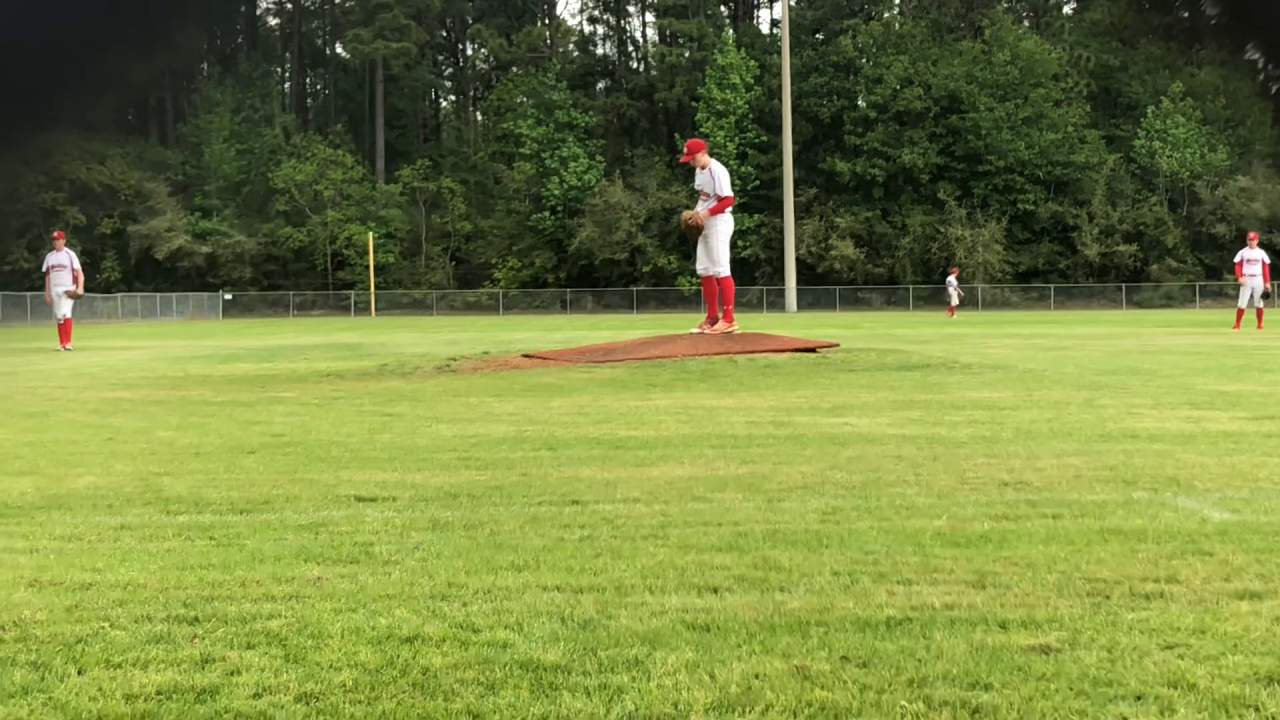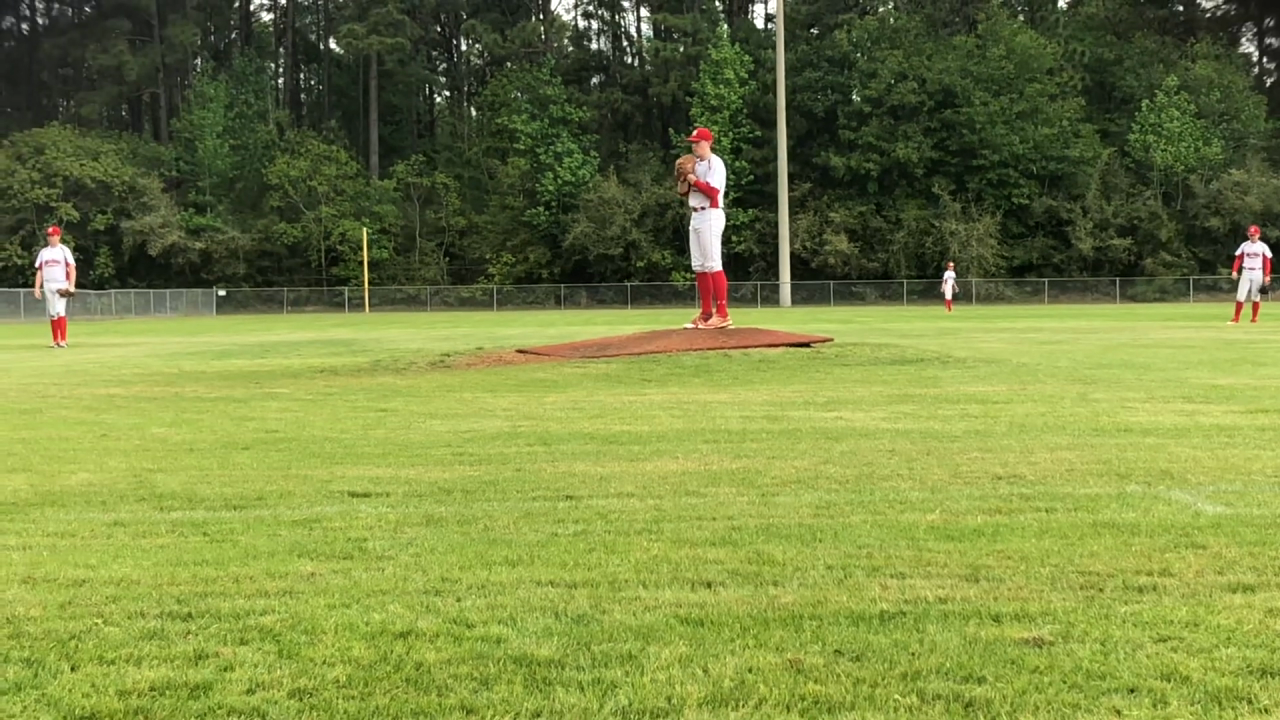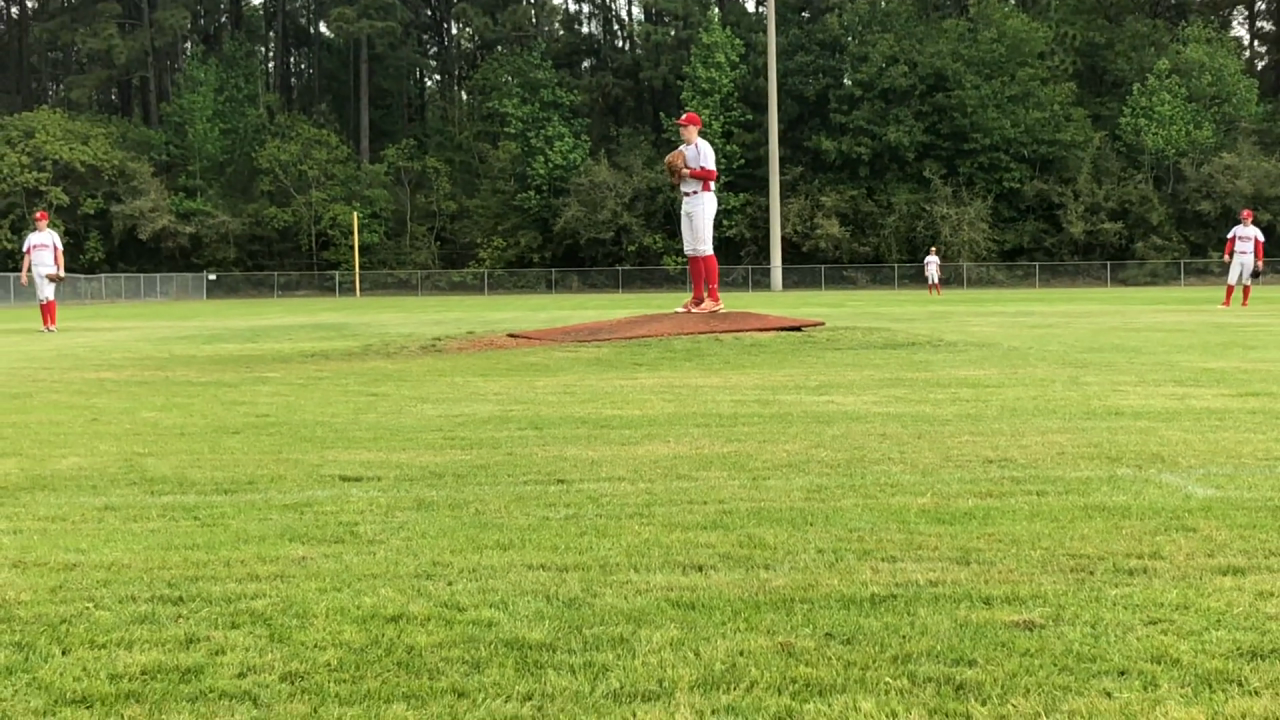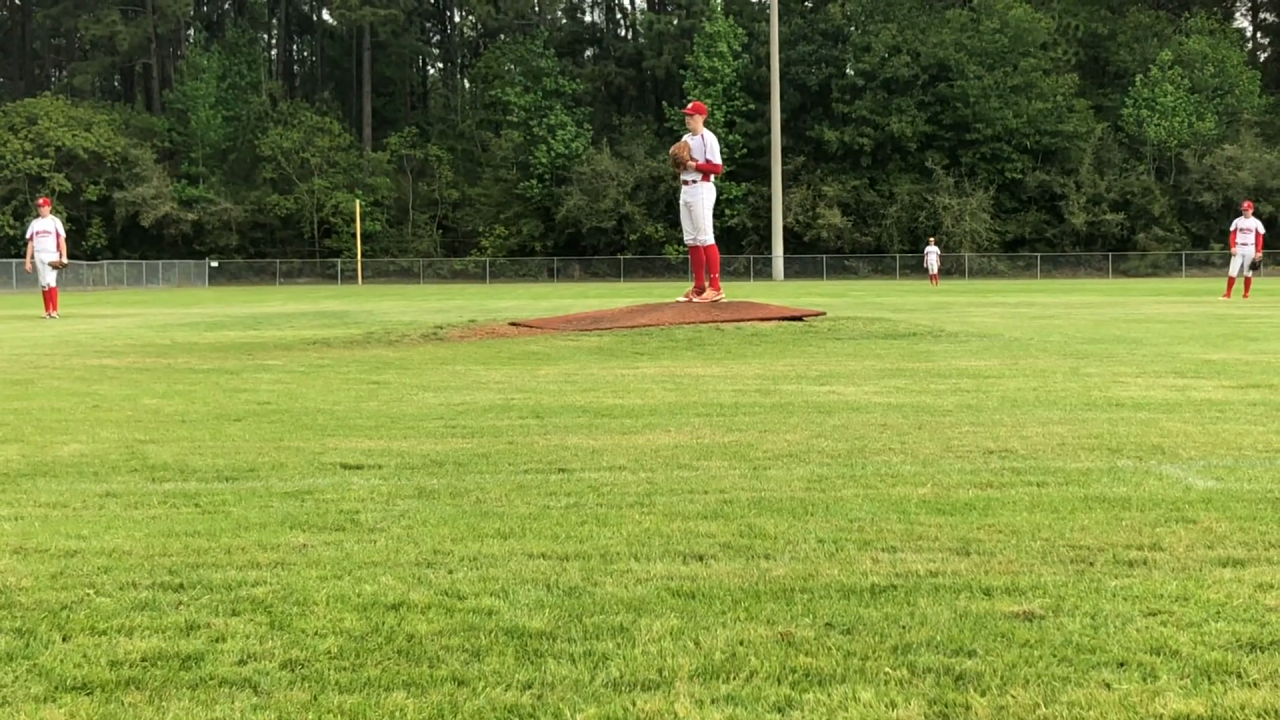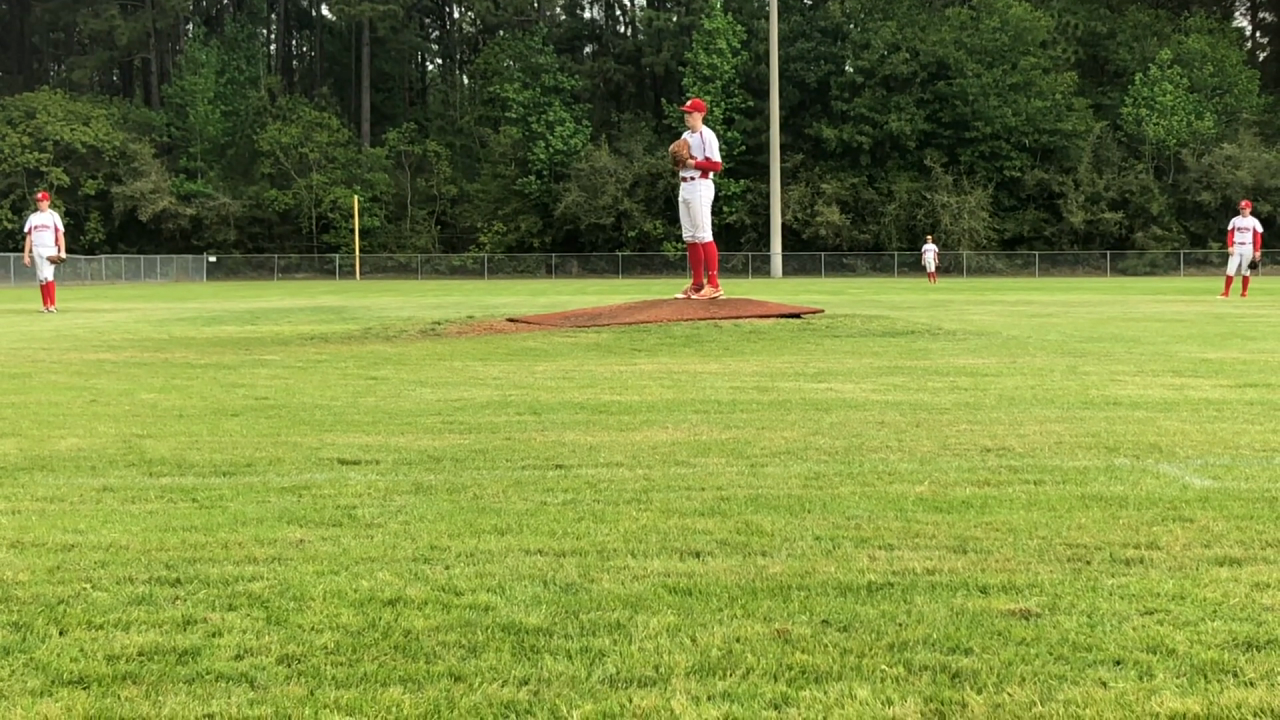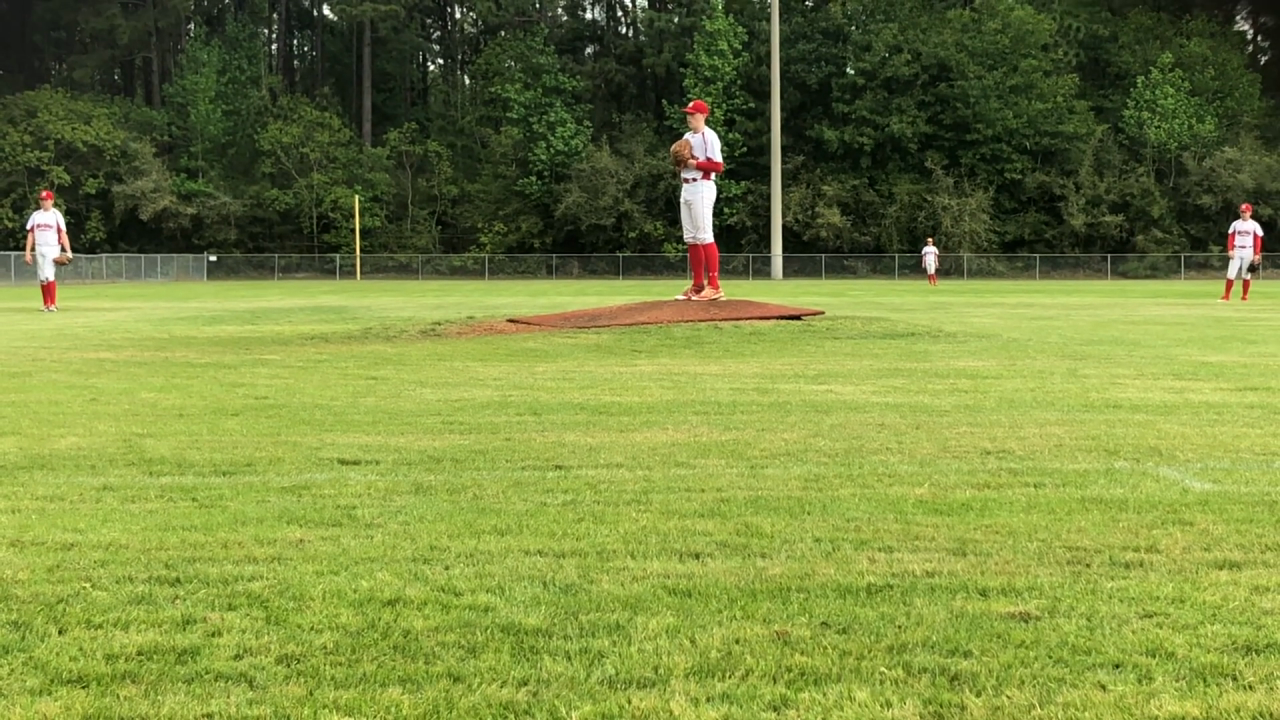
dt=0.7s
person 1, frame 1
left shoulder: (717, 171)
right shoulder: (699, 171)
left elbow: (729, 200)
left wrist: (707, 213)
right wrist: (697, 212)
left hip: (719, 222)
right hip: (705, 223)
left knee: (721, 270)
right knee: (704, 271)
left ankle: (728, 319)
right ankle: (712, 317)
person 1, frame 2
left shoulder: (715, 163)
right shoulder: (694, 164)
left elbow: (712, 192)
right elbow: (685, 192)
left wrist: (693, 180)
right wrist: (683, 178)
left hip: (710, 216)
right hip: (695, 216)
left knee: (713, 265)
right knee: (699, 266)
left ankle: (722, 314)
right ankle: (706, 313)
person 1, frame 3
left shoulder: (703, 147)
right shoulder: (681, 150)
left elbow: (711, 175)
left wrist: (688, 172)
left hip: (702, 200)
right hip: (687, 201)
left knee: (703, 249)
right knee: (691, 251)
left ankle: (714, 298)
right ankle: (698, 297)
person 1, frame 4
left shoulder: (708, 138)
right shoulder: (685, 139)
left elbow: (717, 168)
left wrist: (692, 165)
left hip: (701, 189)
right hip: (685, 190)
left knee: (705, 238)
right knee: (691, 240)
left ankle: (715, 287)
right ankle: (699, 286)
person 1, frame 5
left shoulder: (707, 136)
right shoulder: (685, 136)
left elbow: (716, 166)
left wrist: (691, 163)
left hip: (700, 187)
right hip: (684, 187)
left knee: (703, 235)
right knee: (689, 237)
left ankle: (713, 285)
right ankle: (697, 283)
person 1, frame 6
left shoulder: (709, 136)
right shoulder: (687, 137)
left elbow: (717, 166)
left wrist: (693, 163)
left hip: (702, 188)
right hip: (686, 188)
left knee: (704, 236)
right knee: (691, 238)
left ankle: (714, 286)
right ankle: (697, 284)
